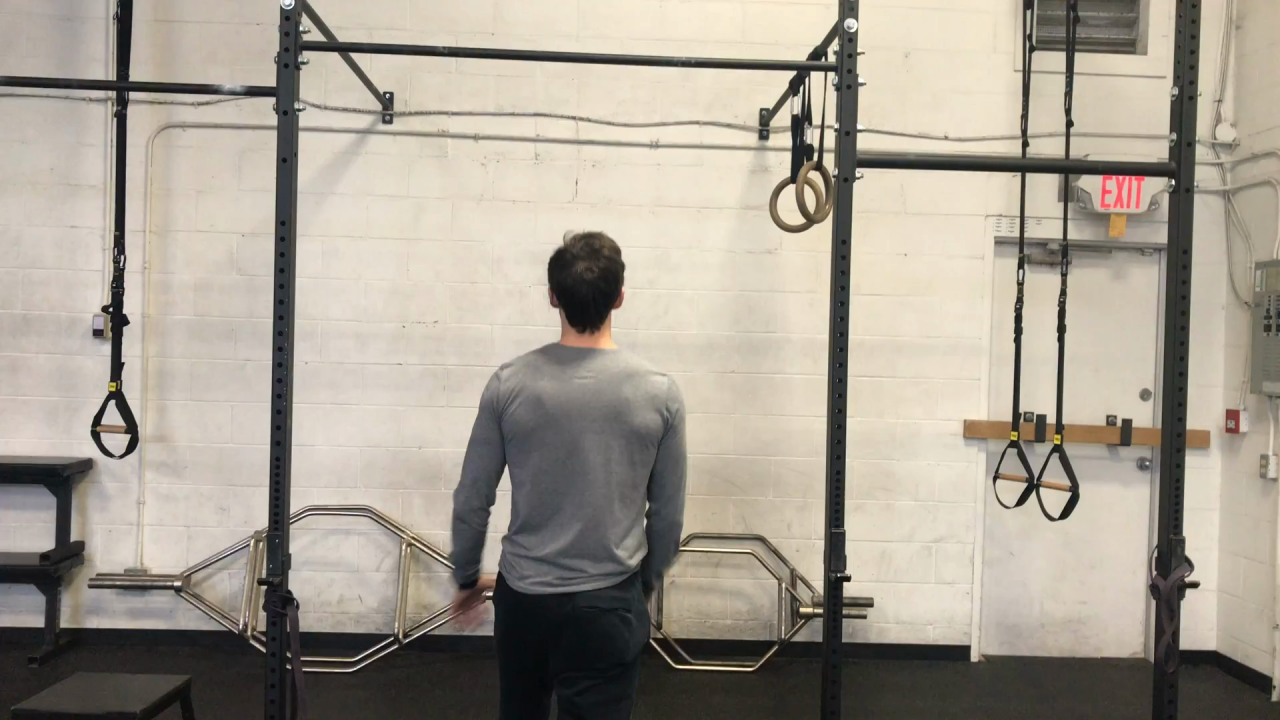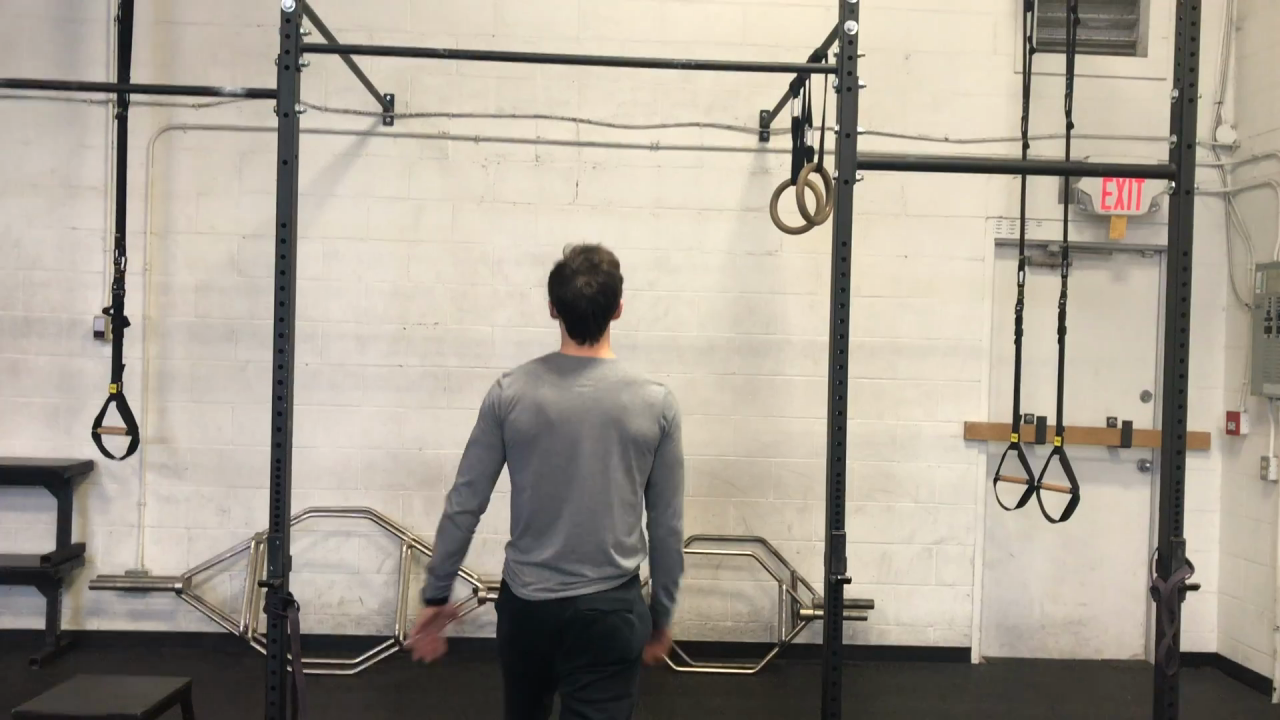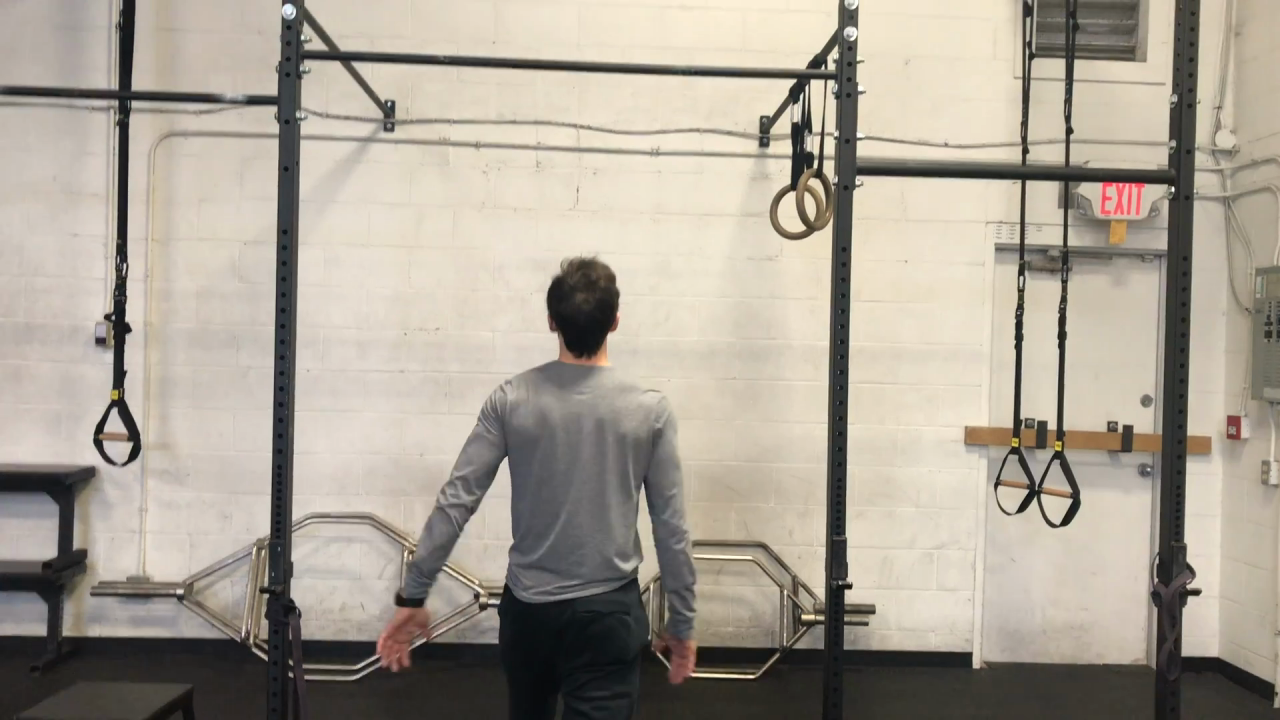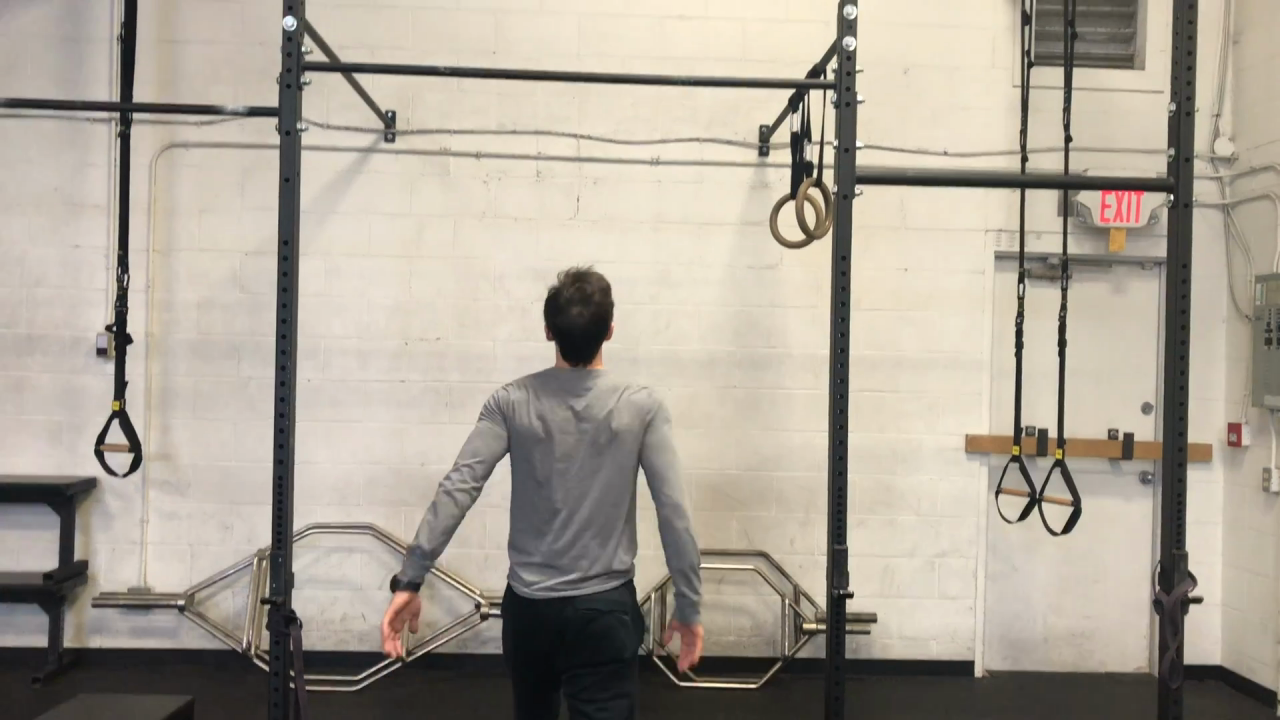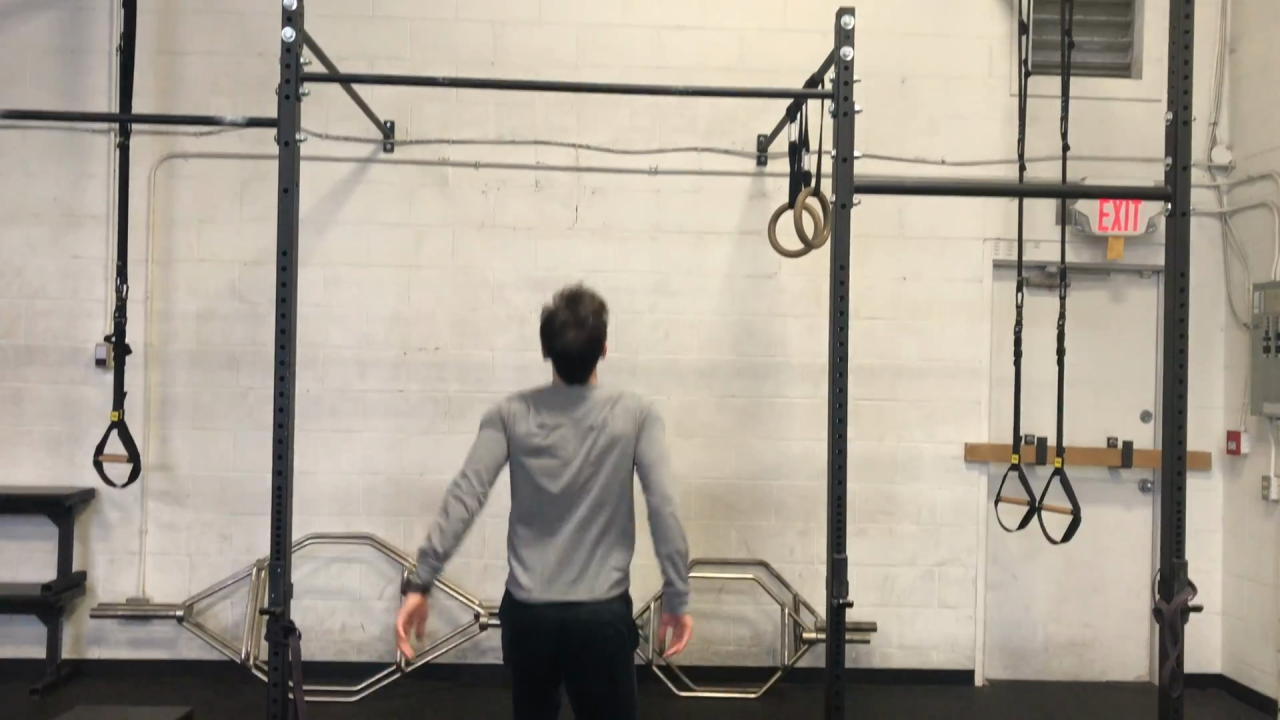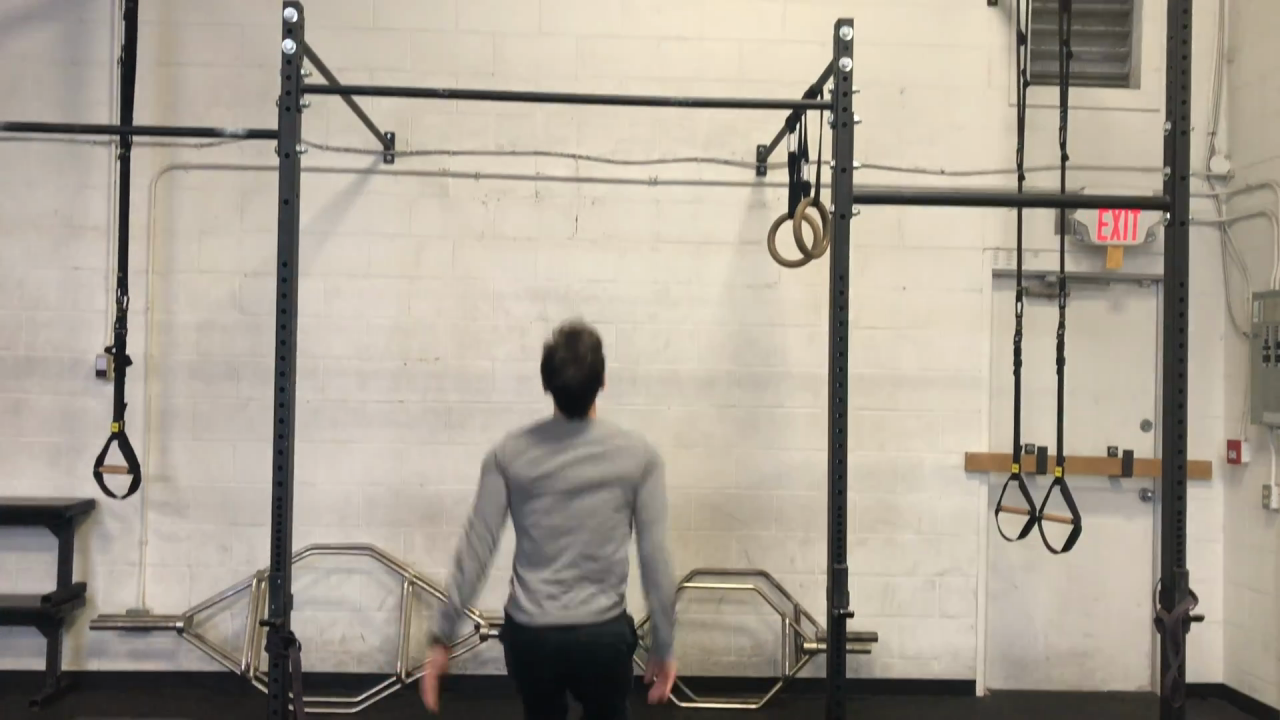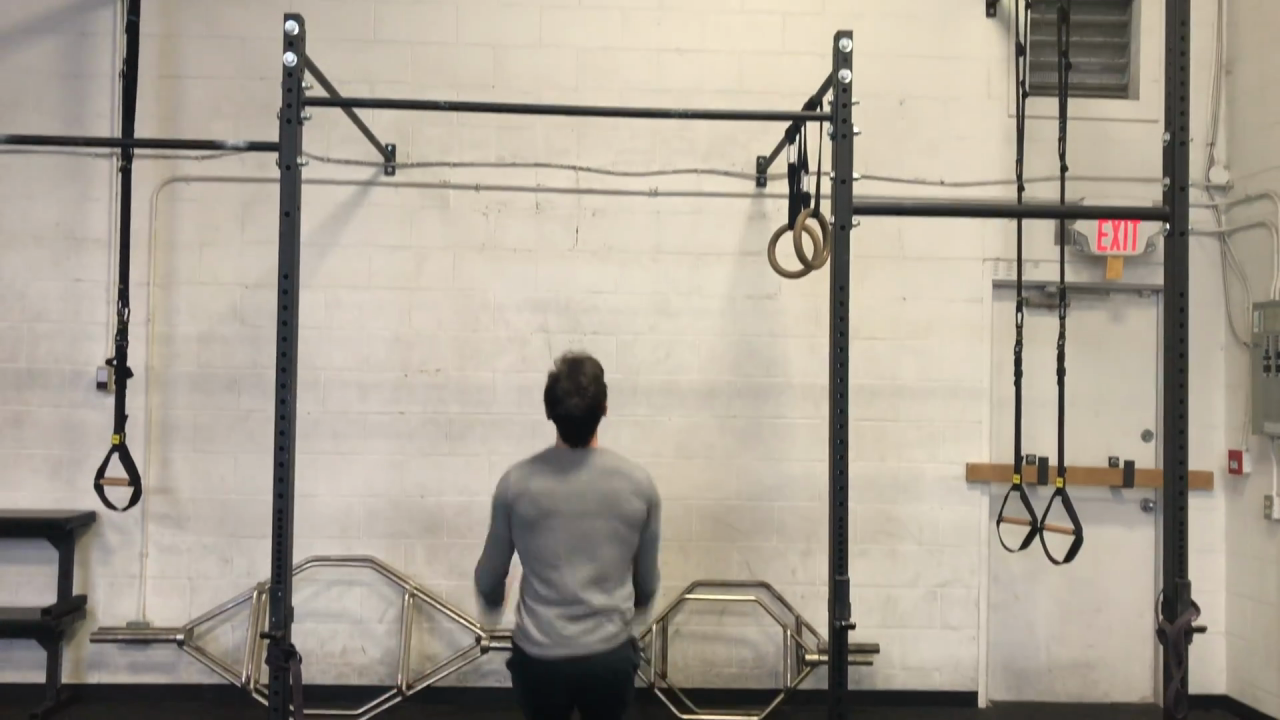
dt=0.1s
person 1, frame 1
left shoulder: (509, 383)
right shoulder: (658, 393)
left elbow: (472, 496)
right elbow: (668, 513)
left wrist: (466, 576)
right wrist: (645, 587)
left hip: (522, 599)
right hip: (608, 605)
person 1, frame 2
left shoulder: (509, 393)
right shoulder: (654, 402)
left elbow: (464, 503)
right elbow: (667, 524)
left wrist: (436, 596)
right wrist: (661, 614)
left hip: (526, 602)
right hip: (608, 607)
person 1, frame 3
left shoulder: (510, 401)
right shoulder: (647, 408)
left elbow: (456, 497)
right elbow: (672, 523)
left wrist: (412, 594)
right wrist: (681, 619)
left hip: (527, 606)
right hip: (608, 609)
person 1, frame 4
left shoulder: (511, 402)
right shoulder: (641, 406)
left elbow: (458, 487)
right elbow: (674, 510)
left wrist: (409, 579)
right wrist: (688, 606)
left hip: (528, 605)
right hip: (605, 608)
person 1, frame 5
left shoulder: (509, 417)
right shoulder: (636, 416)
left elbow: (463, 495)
right elbow: (664, 506)
left wrist: (419, 584)
right wrist: (677, 598)
left hip: (527, 612)
right hip: (601, 613)
person 1, frame 6
left shoulder: (510, 452)
right shoulder: (637, 455)
left elbow: (476, 547)
right elbow: (656, 557)
left wrist: (442, 638)
right wrist: (663, 649)
left hip: (528, 634)
right hip: (602, 633)
person 1, frame 7
left shoulder: (518, 483)
right shoulder: (637, 483)
left elbow: (490, 573)
right elbow: (647, 577)
left wrist: (492, 604)
left hip: (539, 659)
right hip: (610, 656)
